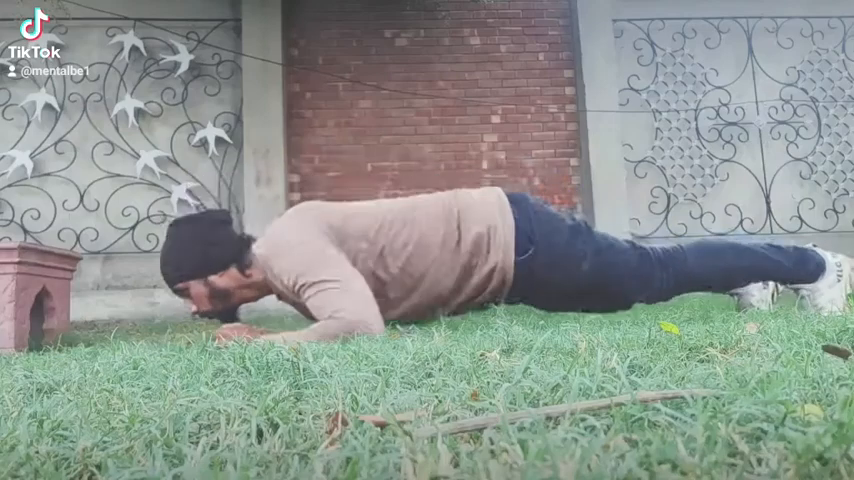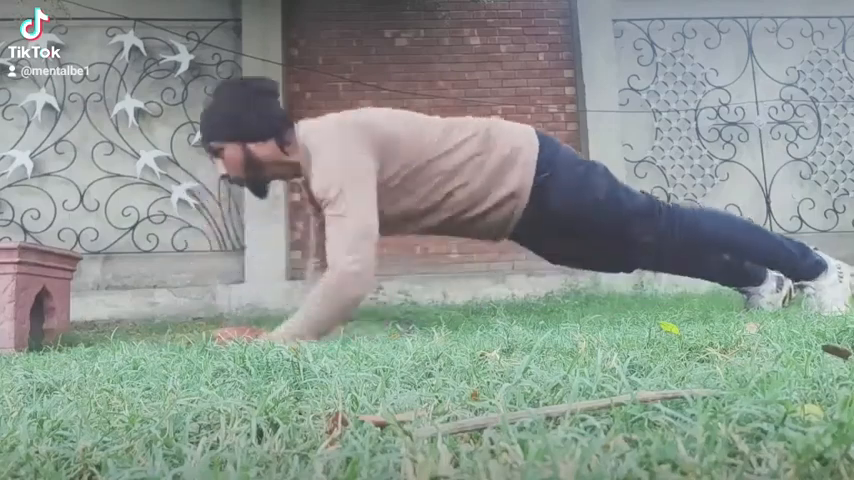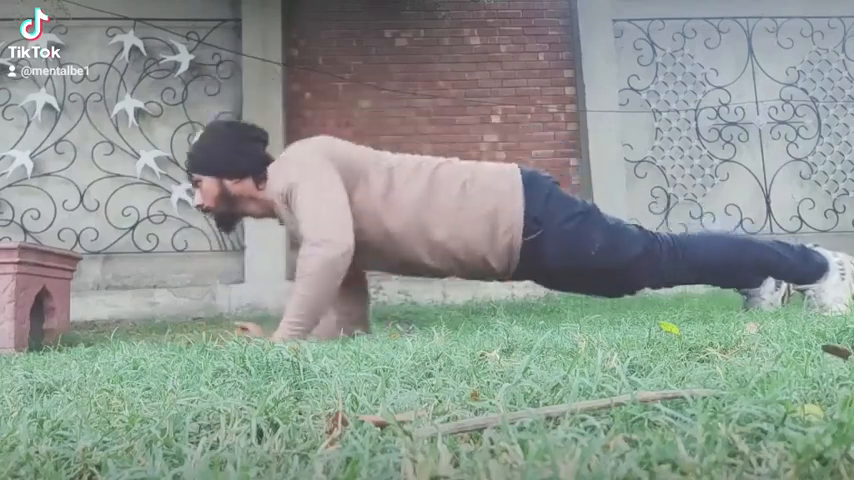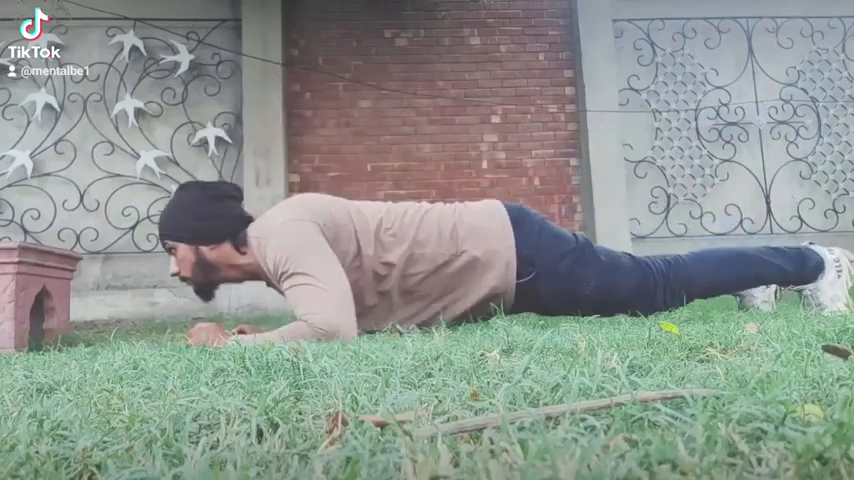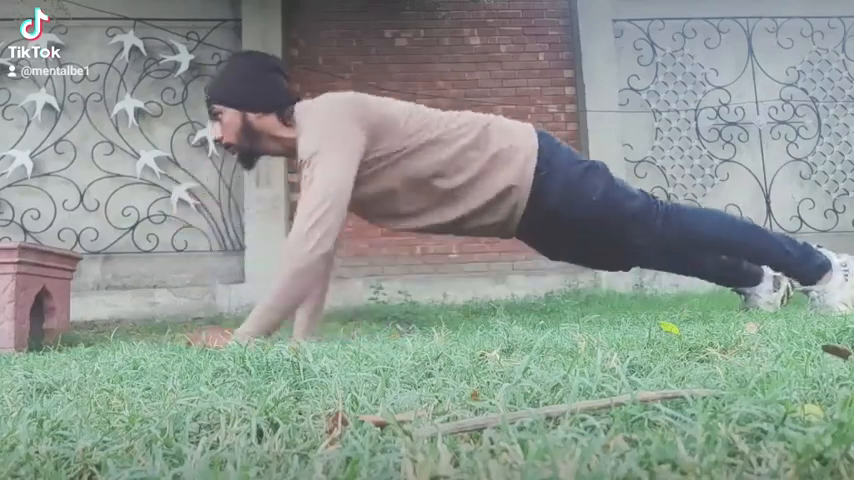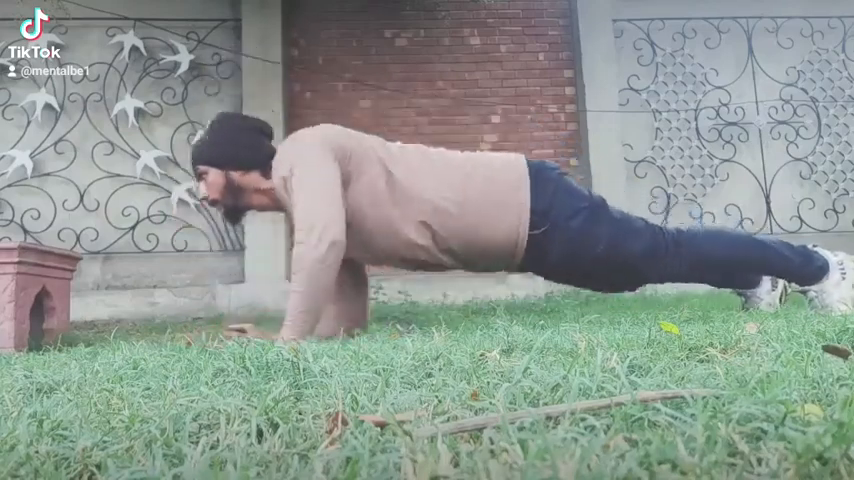
dt=0.7s
person 1, frame 1
left shoulder: (289, 249)
right shoulder: (292, 247)
left elbow: (361, 323)
right elbow: (363, 309)
left wrist: (268, 343)
right wrist: (301, 335)
left hip: (510, 241)
right hip: (498, 244)
left knee: (657, 273)
right knee: (638, 276)
right ankle: (749, 279)
person 1, frame 2
left shoulder: (332, 150)
right shoulder: (308, 150)
left elbow: (352, 274)
right elbow: (334, 261)
left wrist: (272, 344)
right wrist: (308, 338)
left hip: (535, 175)
right hip: (519, 205)
left knee: (663, 229)
right knee: (631, 254)
right ankle: (759, 281)
person 1, frame 3
left shoulder: (298, 169)
right shoulder: (295, 209)
left elbow: (333, 244)
right elbow: (350, 313)
left wrist: (284, 341)
right wrist: (283, 335)
left hip: (523, 216)
right hip: (515, 240)
left knee: (662, 258)
right knee: (648, 267)
right ankle: (761, 279)
person 1, frame 4
left shoulder: (281, 234)
right shoulder: (286, 234)
left elbow: (336, 328)
right elbow: (346, 318)
left wrist: (238, 345)
right wrist: (256, 340)
left hip: (511, 255)
right hip: (496, 254)
left knee: (656, 284)
right knee: (644, 283)
right ankle: (759, 278)
person 1, frame 5
left shoulder: (327, 119)
right shoulder: (311, 147)
left elbow: (312, 243)
right elbow: (317, 249)
left wrist: (247, 336)
right wrist: (300, 339)
left hip: (533, 171)
right hip: (520, 202)
left knee: (663, 229)
right knee: (631, 250)
right ankle: (758, 282)
person 1, frame 6
left shoulder: (301, 154)
right shoulder: (303, 200)
left elbow: (322, 243)
right elbow: (348, 312)
left wrist: (288, 345)
right wrist: (285, 335)
left hip: (526, 207)
right hip: (518, 227)
left knee: (666, 254)
right knee: (641, 264)
right ankle: (757, 280)
